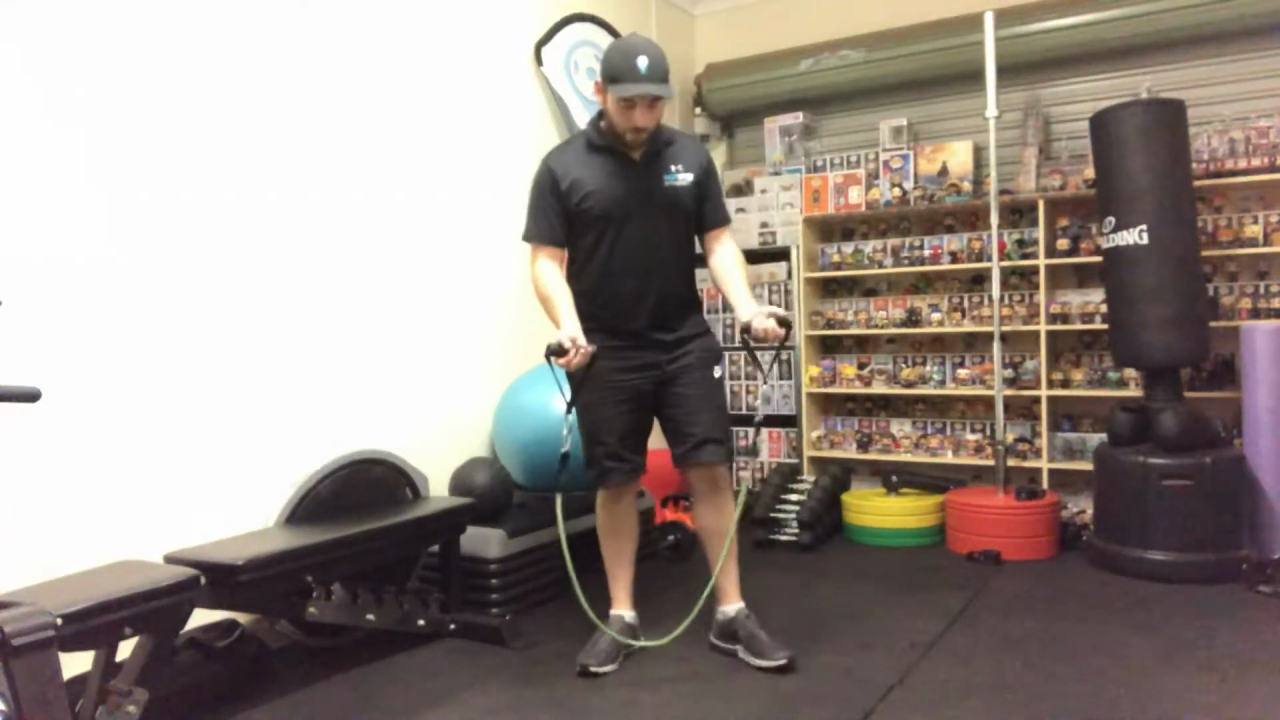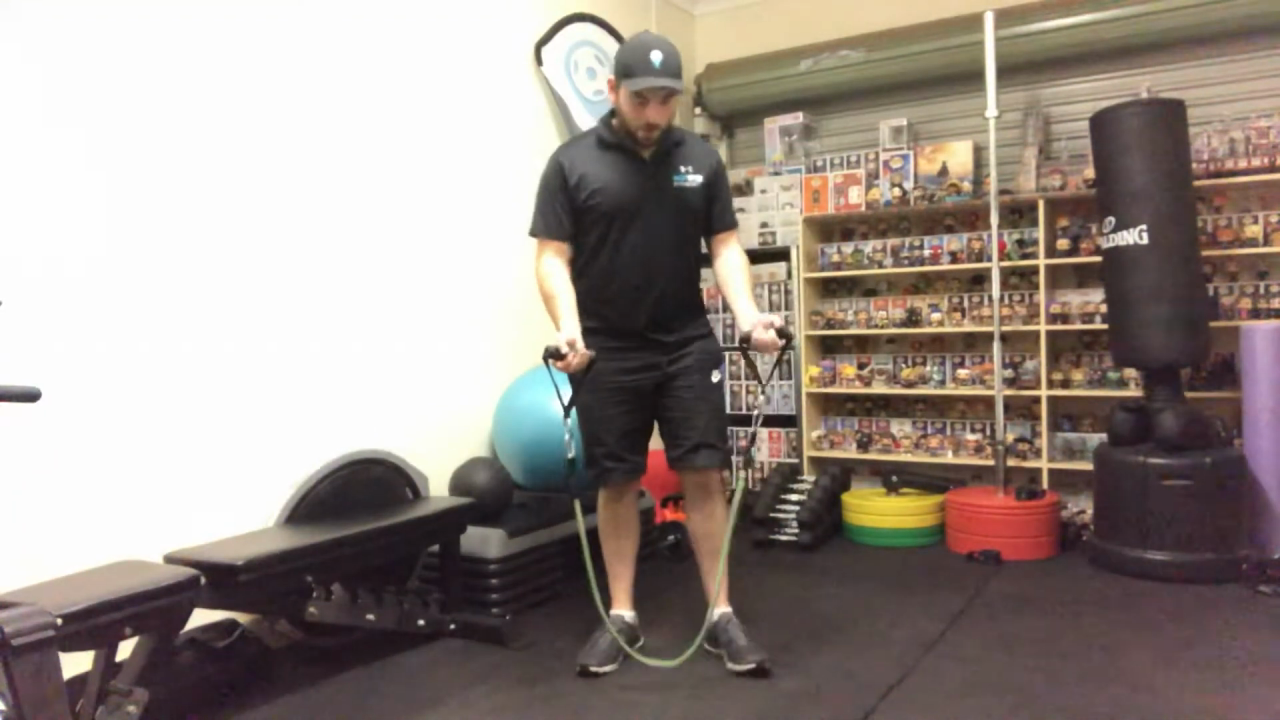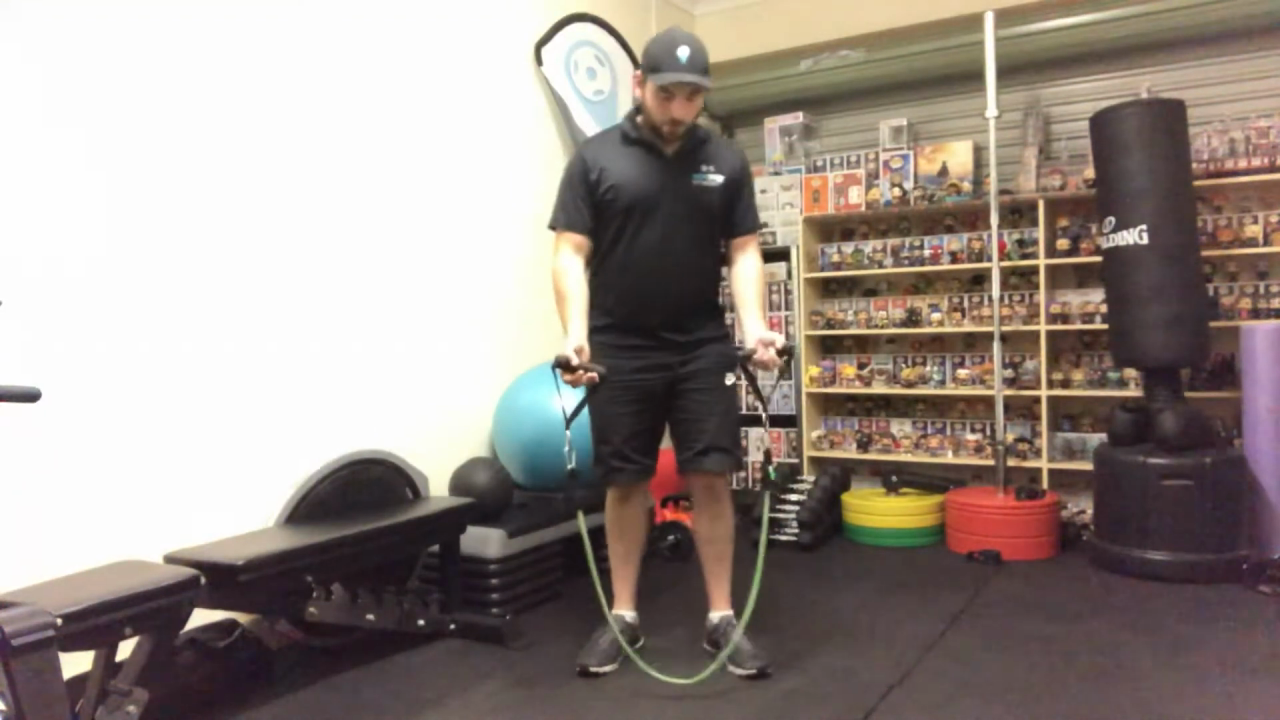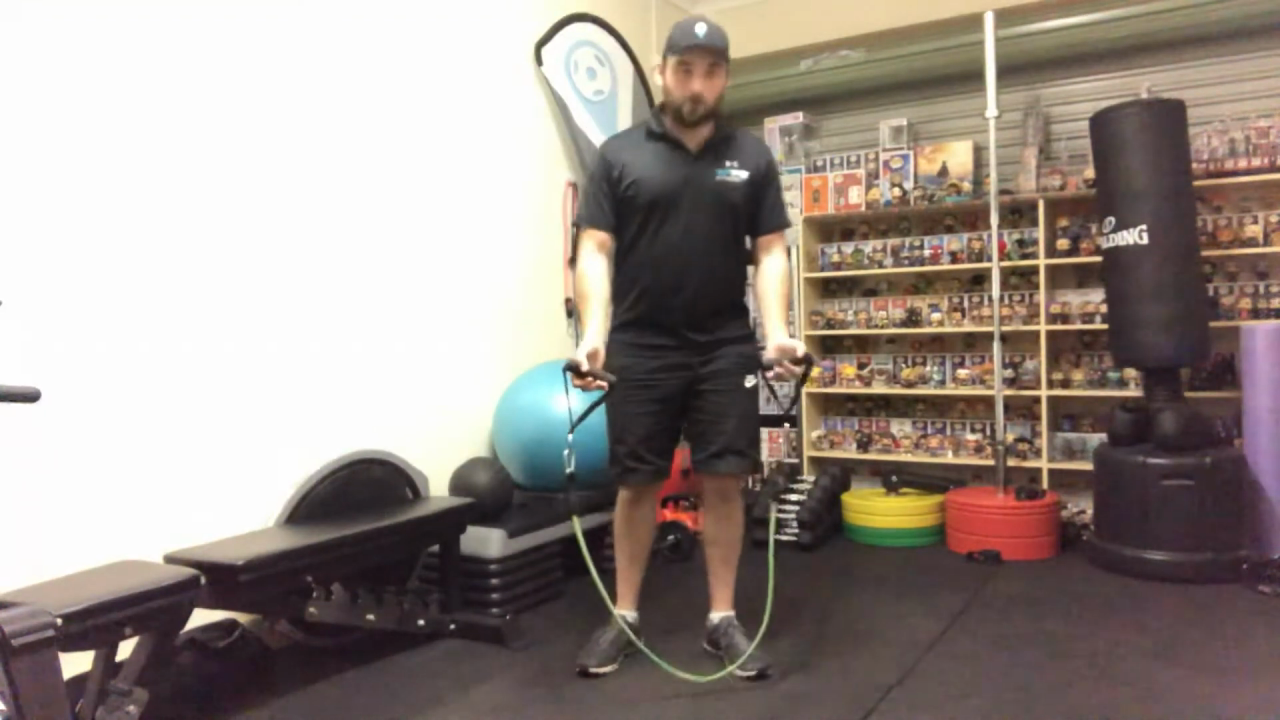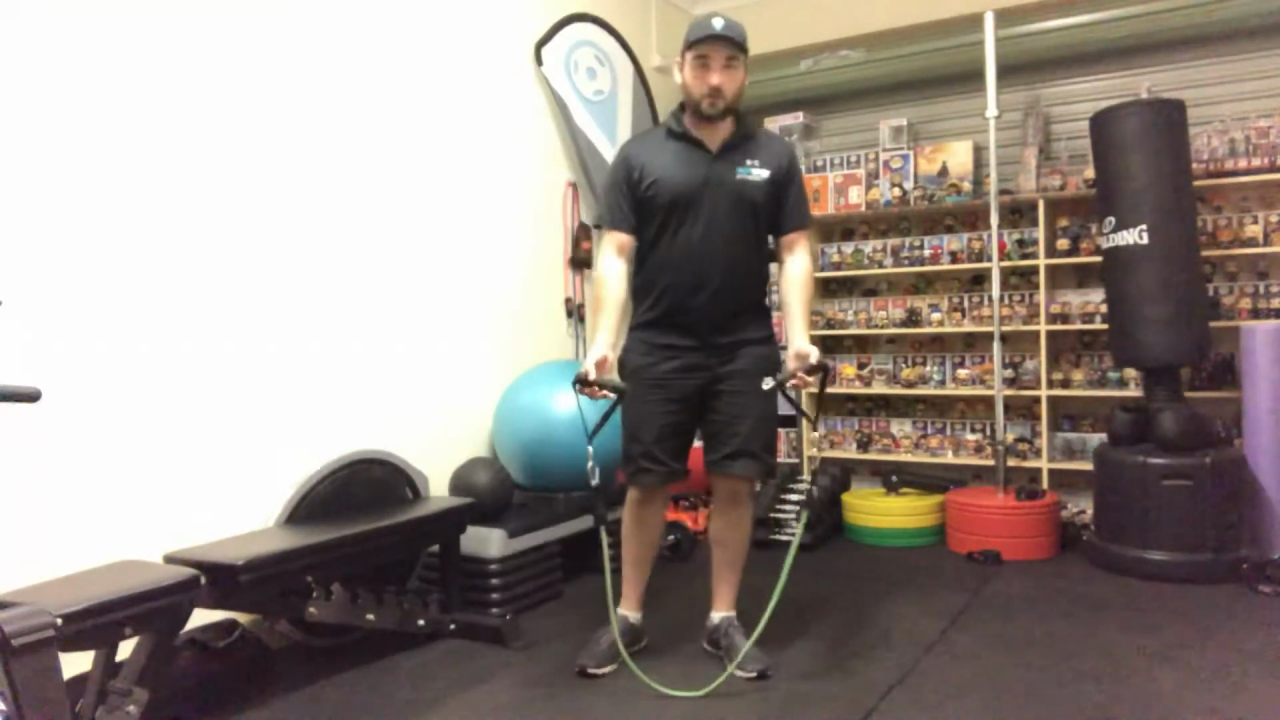
dt=0.2s
person 1, frame 1
left shoulder: (690, 156)
right shoulder: (563, 166)
left elbow: (717, 242)
right elbow: (547, 260)
left wrist: (746, 307)
right wrist: (568, 327)
left hip: (686, 343)
right hip: (607, 354)
left knee: (710, 469)
right knee: (616, 482)
left ankle: (731, 613)
right ankle: (621, 616)
person 1, frame 2
left shoulder: (700, 158)
right shoulder: (572, 162)
left elbow: (724, 246)
right elbow: (552, 256)
left wrist: (747, 314)
right wrist: (568, 327)
left hip: (688, 346)
right hip: (608, 353)
left knee: (703, 476)
right knee: (617, 482)
left ankle: (720, 616)
right ankle: (621, 617)
person 1, frame 3
left shoulder: (725, 160)
right shoulder: (595, 157)
left elbow: (743, 251)
right elbow: (571, 251)
left wrist: (754, 327)
right wrist: (576, 332)
left hip: (703, 348)
right hip: (621, 351)
left knee: (710, 479)
right knee: (625, 483)
left ankle: (721, 618)
right ankle: (623, 617)
person 1, frame 4
left shoulder: (751, 157)
right shoulder: (620, 155)
left elbow: (770, 252)
right elbow: (595, 251)
left wrist: (776, 331)
right wrist: (592, 335)
left hip: (726, 349)
right hip: (641, 350)
left knee: (723, 482)
right knee: (637, 483)
left ankle: (723, 620)
right ankle: (624, 617)
person 1, frame 5
left shoulder: (774, 155)
right shoulder: (640, 156)
left elbow: (794, 252)
right elbow: (616, 254)
left wrist: (797, 335)
right wrist: (603, 342)
left hip: (744, 351)
right hip: (659, 350)
left knee: (734, 484)
right knee: (647, 484)
left ankle: (723, 620)
right ankle: (628, 619)
